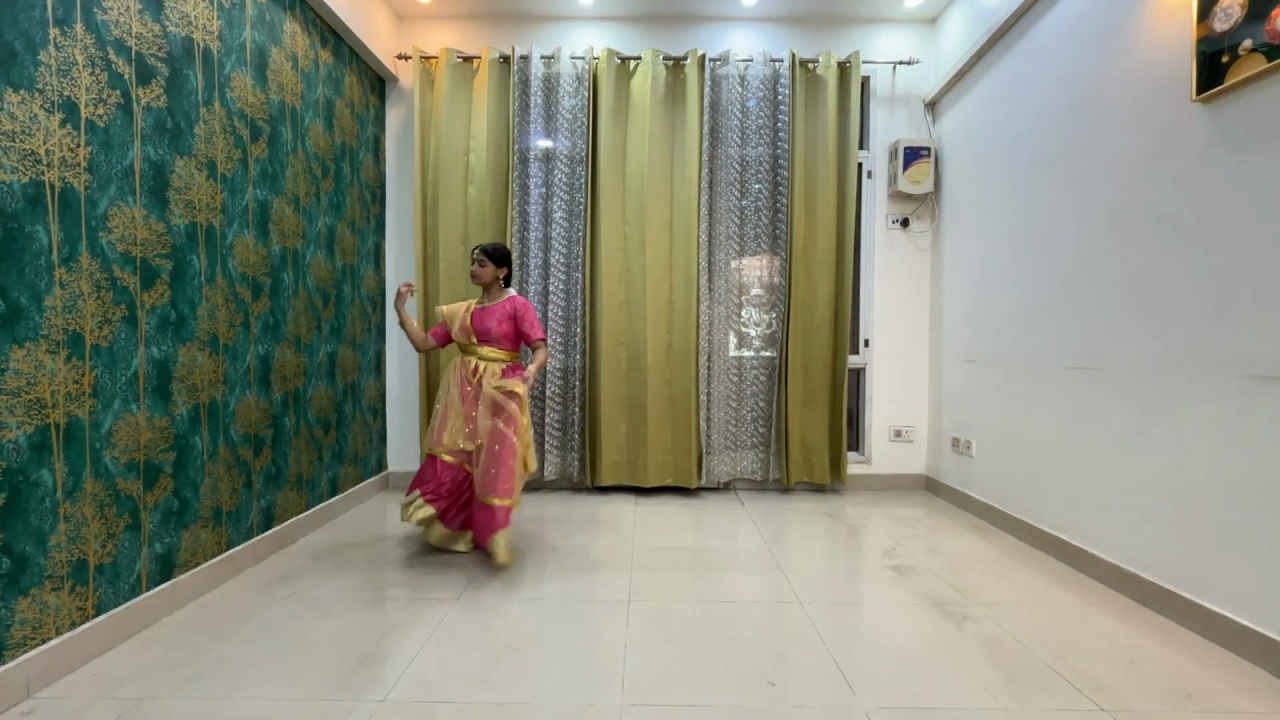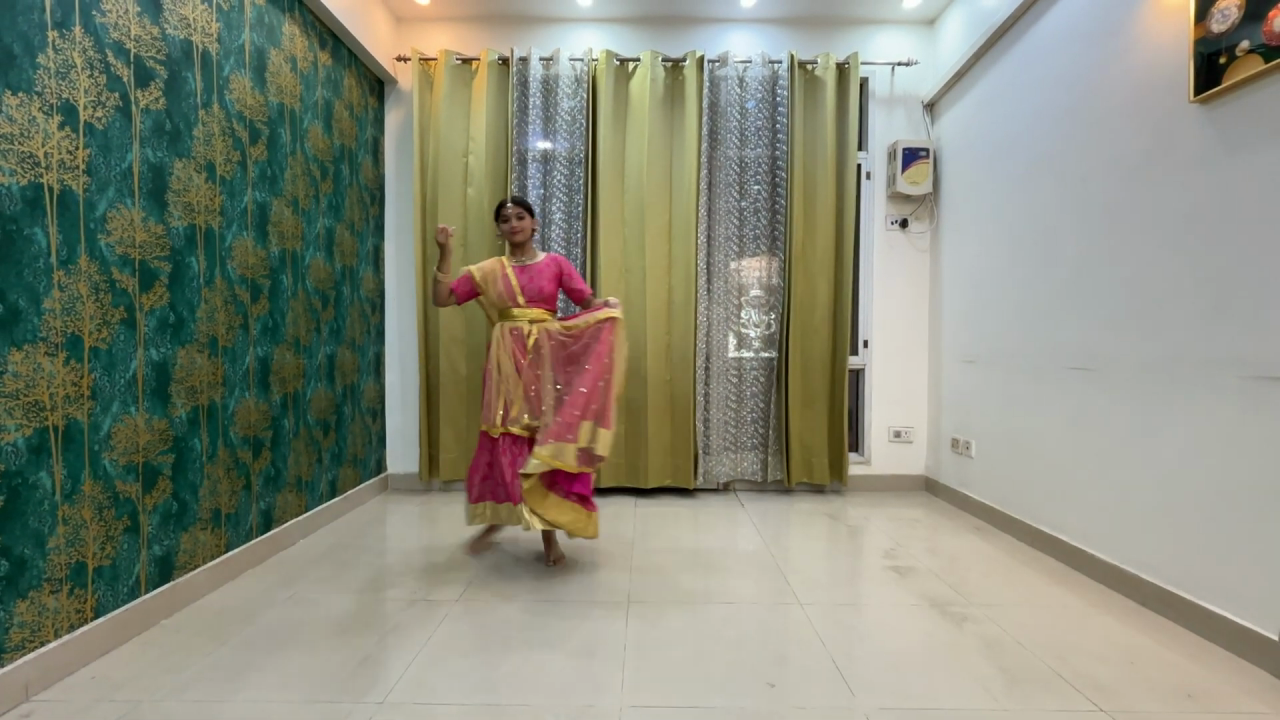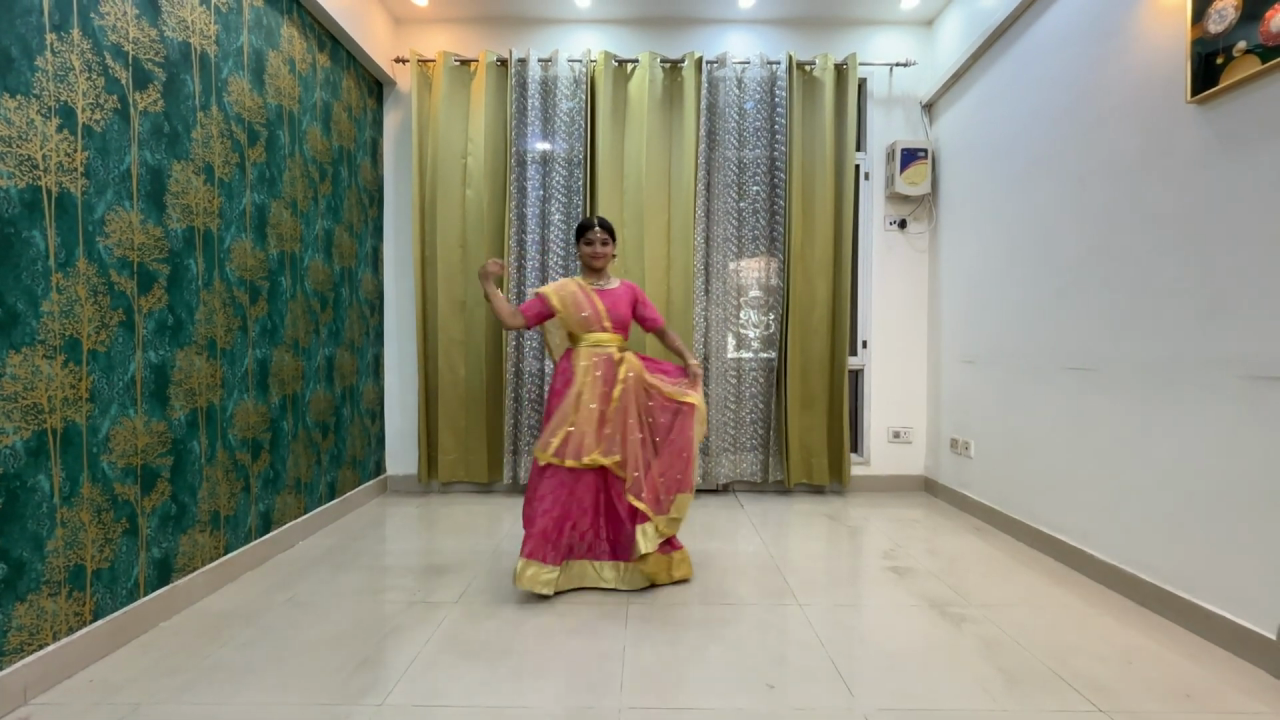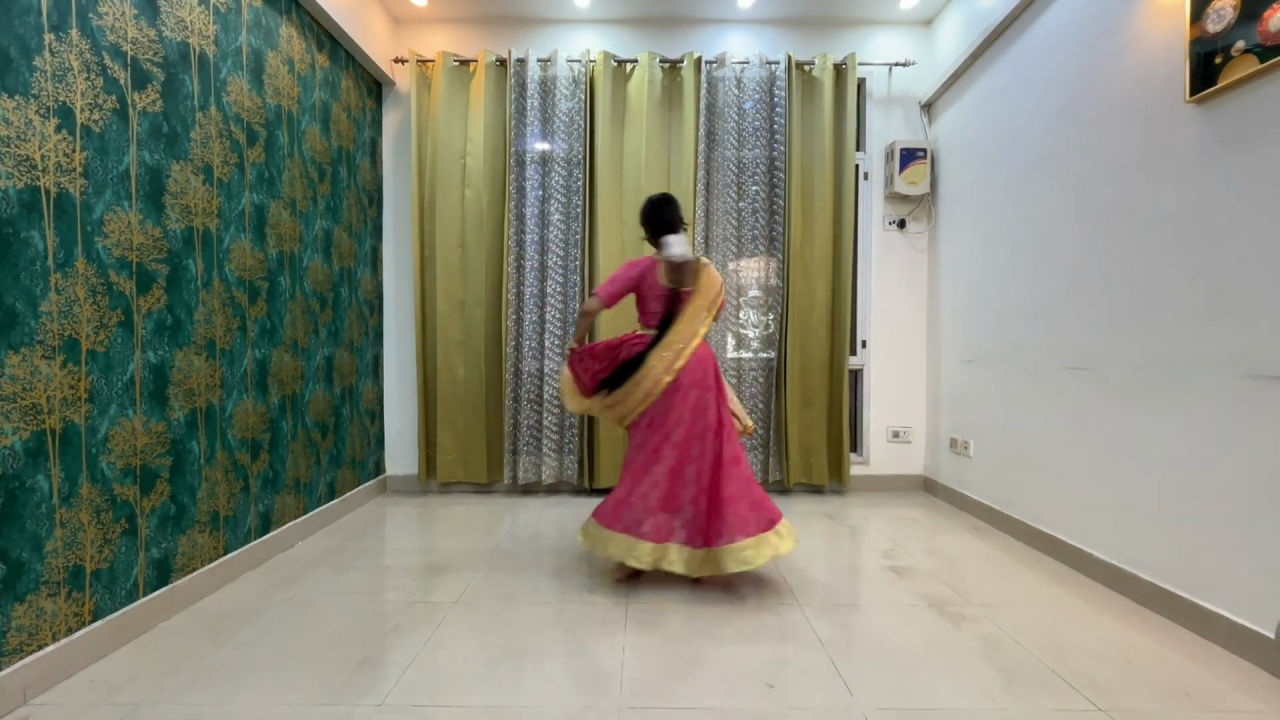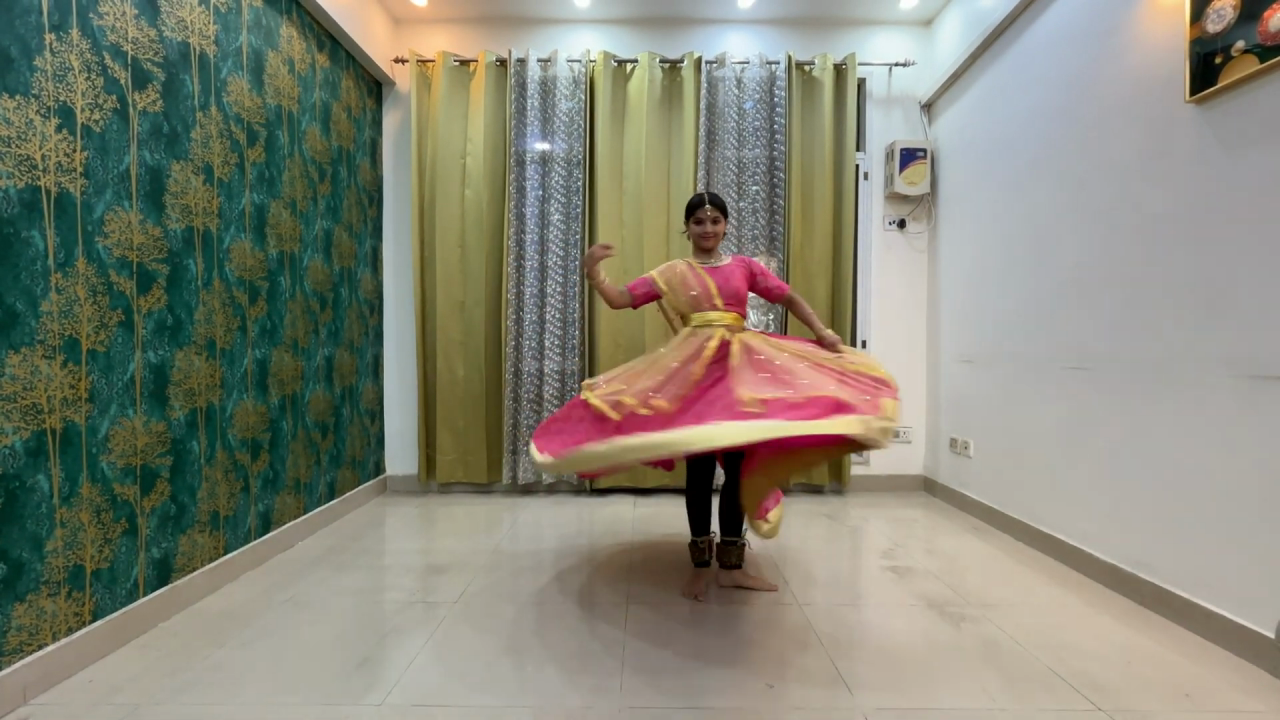
dt=0.5s
person 1, frame 1
left shoulder: (517, 305)
right shoulder: (461, 311)
left elbow: (541, 349)
right elbow: (424, 344)
left wrist: (531, 372)
right wrist: (401, 307)
left hip: (497, 392)
right hip: (461, 390)
left knee: (489, 464)
right knee: (448, 461)
left ankle: (485, 534)
right ankle: (448, 529)
person 1, frame 2
left shoulder: (555, 264)
right shoulder: (487, 270)
left elbow: (588, 302)
right elbow: (441, 299)
left wrist: (608, 305)
right wrist: (445, 252)
left hip: (549, 355)
right hip: (508, 357)
left knee: (548, 438)
right knee: (508, 439)
left ankle: (550, 533)
right ankle: (495, 519)
person 1, frame 3
left shoulder: (629, 291)
right shoulder: (560, 291)
left elbow: (660, 328)
right elbow: (512, 320)
left wrist: (688, 359)
right wrist: (489, 284)
left hip: (621, 384)
right hip: (578, 383)
left knee: (624, 472)
right knee: (570, 476)
left ankle: (633, 558)
right ankle: (551, 565)
person 1, frame 4
left shoulder: (638, 269)
right shoulder: (707, 269)
left elbow: (589, 309)
right elbow: (715, 307)
left wrist: (580, 346)
left hip: (659, 366)
right hip: (698, 366)
left knee: (657, 462)
right knee: (703, 459)
left ankle: (637, 555)
right ankle: (715, 552)
person 1, frame 5
left shoulder: (745, 267)
right shoulder: (671, 273)
left elbow: (787, 296)
right elbow: (618, 298)
left wrist: (822, 332)
right wrist: (592, 270)
left hip: (743, 361)
right hip: (693, 365)
left knee: (741, 467)
right knee: (700, 467)
left ankle: (732, 566)
right ankle: (700, 566)
